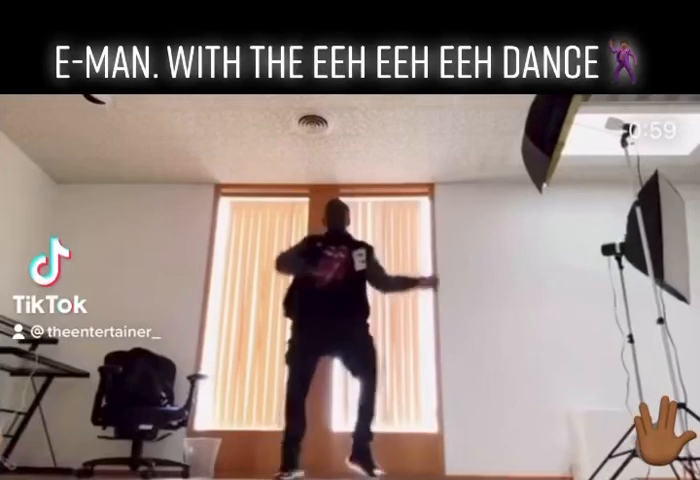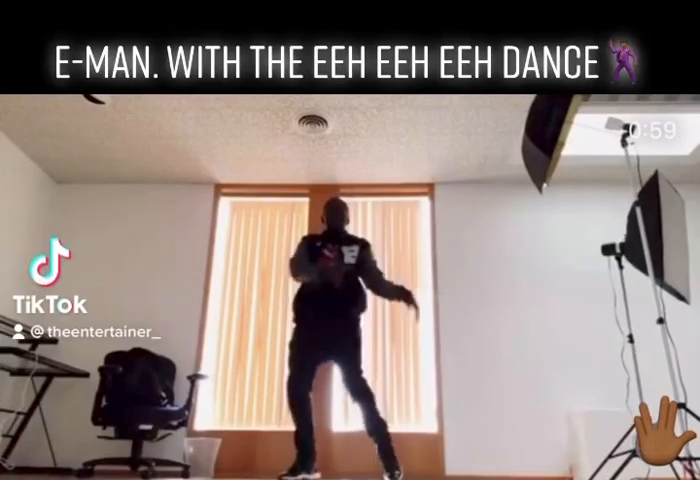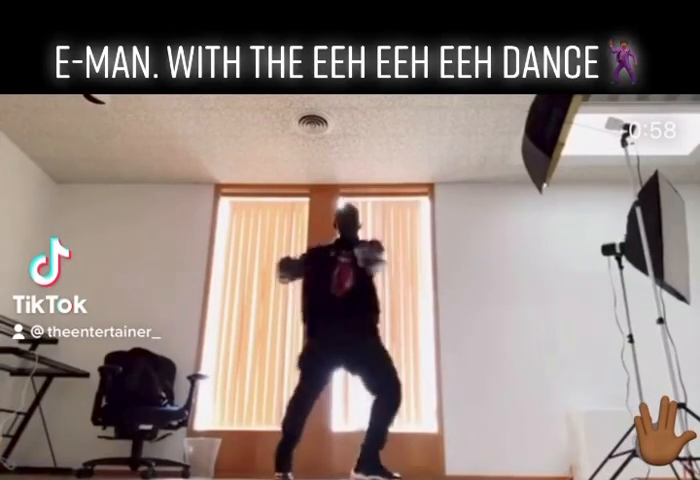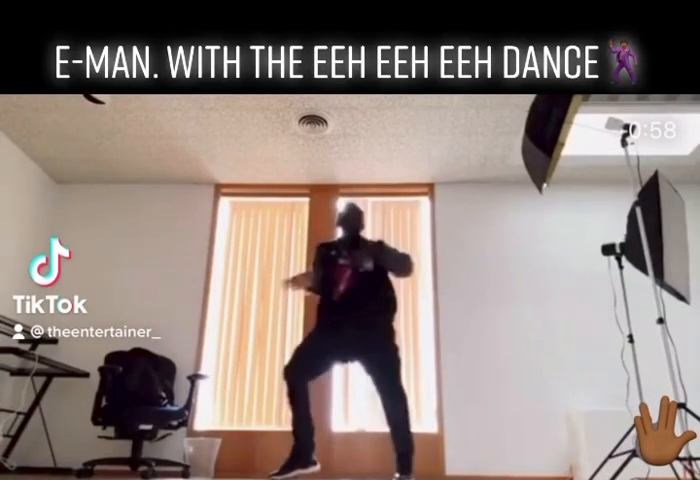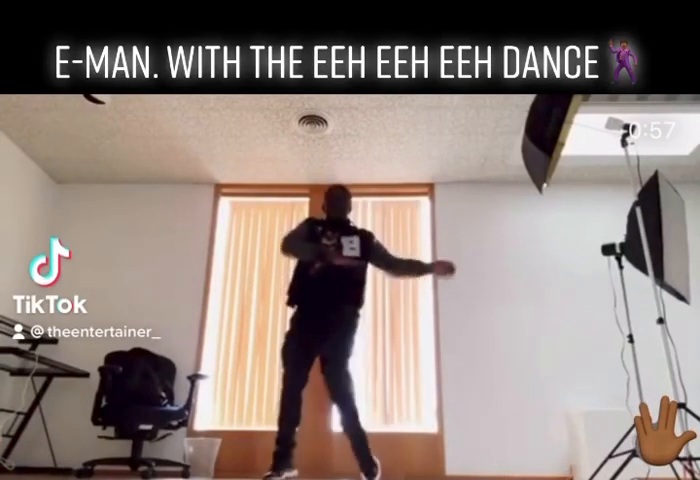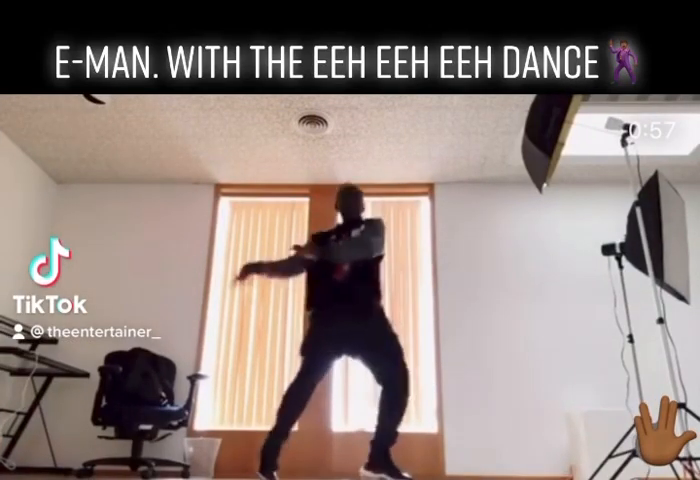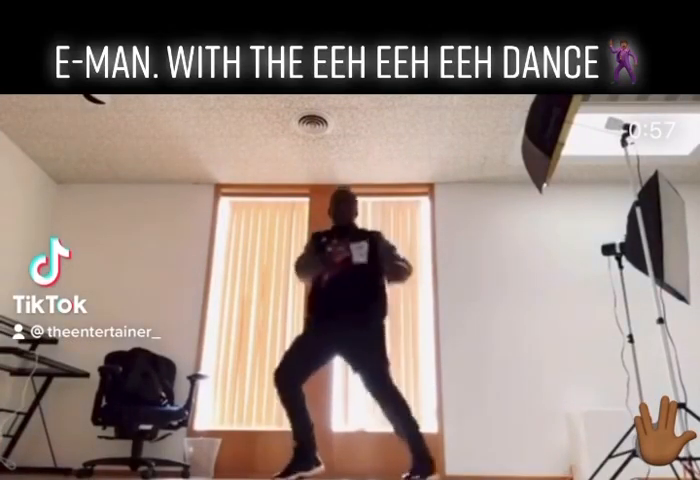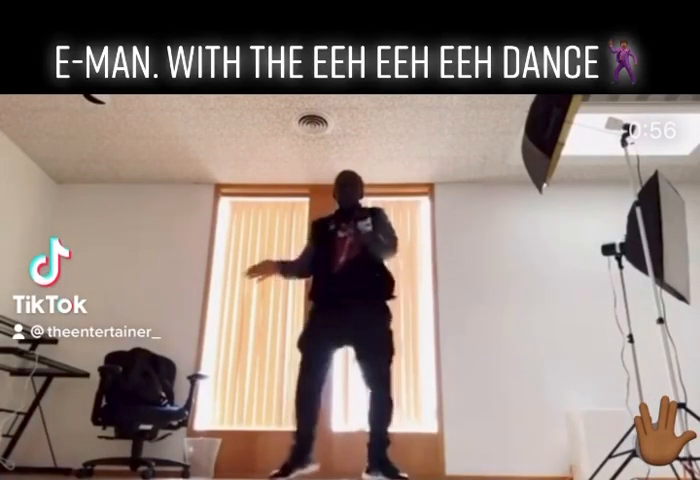
dt=0.4s
person 1, frame 1
left shoulder: (362, 249)
right shoulder: (310, 245)
left elbow: (383, 282)
right elbow: (283, 262)
left wrist: (418, 282)
right wrist: (308, 269)
left hip: (349, 324)
right hip: (313, 324)
left knee: (368, 376)
right knee: (298, 384)
left ankle: (361, 450)
person 1, frame 2
left shoulder: (360, 247)
right shoulder: (309, 244)
left elbow: (377, 283)
right elbow: (297, 270)
left wrist: (403, 295)
right wrist: (325, 272)
left hip: (343, 322)
right hip: (310, 324)
left knee: (354, 382)
right knee: (297, 386)
left ankle: (386, 451)
person 1, frame 3
left shoulder: (368, 247)
right shoulder: (318, 255)
left elbow: (375, 261)
right elbow: (288, 272)
left wrist: (370, 256)
right wrist: (288, 266)
left hip: (362, 333)
right hip: (327, 333)
left knee: (389, 389)
right knee: (309, 389)
right ankle: (284, 455)
person 1, frame 4
left shoulder: (375, 250)
right shoulder: (326, 251)
left elbow: (405, 268)
right elbow: (318, 283)
left wrist: (380, 253)
right wrist: (306, 281)
left hip: (371, 329)
right hip: (332, 329)
left knee: (391, 390)
right knee: (294, 374)
right ankle: (303, 453)
person 1, frame 5
left shoulder: (363, 238)
right shoulder: (311, 227)
left elbow: (393, 264)
right elbow: (289, 245)
left wrist: (428, 267)
right wrist: (329, 256)
left hip: (340, 313)
right hip: (307, 313)
left knee: (334, 373)
right knee: (293, 379)
left ankle: (363, 455)
person 1, frame 6
left shoulder: (373, 228)
right shoulder: (322, 240)
left elbow: (367, 249)
right elbow: (289, 267)
left wrist: (321, 253)
right wrist: (256, 267)
left hip: (367, 317)
right hip: (329, 318)
left knee: (396, 378)
right knee: (307, 380)
right ankle: (271, 453)
person 1, frame 7
left shoulder: (373, 240)
right shoulder: (317, 241)
left elbow: (401, 268)
right elbow: (302, 271)
left wrist: (397, 269)
right wrist: (325, 261)
left hip: (361, 325)
right hip: (321, 326)
left knee: (380, 386)
right knee: (286, 377)
right ankle: (306, 455)
person 1, frame 8
left shoulder: (375, 218)
right shoulder: (322, 226)
left elbow: (388, 247)
right elbow: (304, 265)
left wrist: (363, 236)
right wrist: (277, 267)
left hip: (367, 308)
right hip: (328, 309)
left knee: (379, 377)
right knee: (311, 374)
right ankle: (302, 451)
